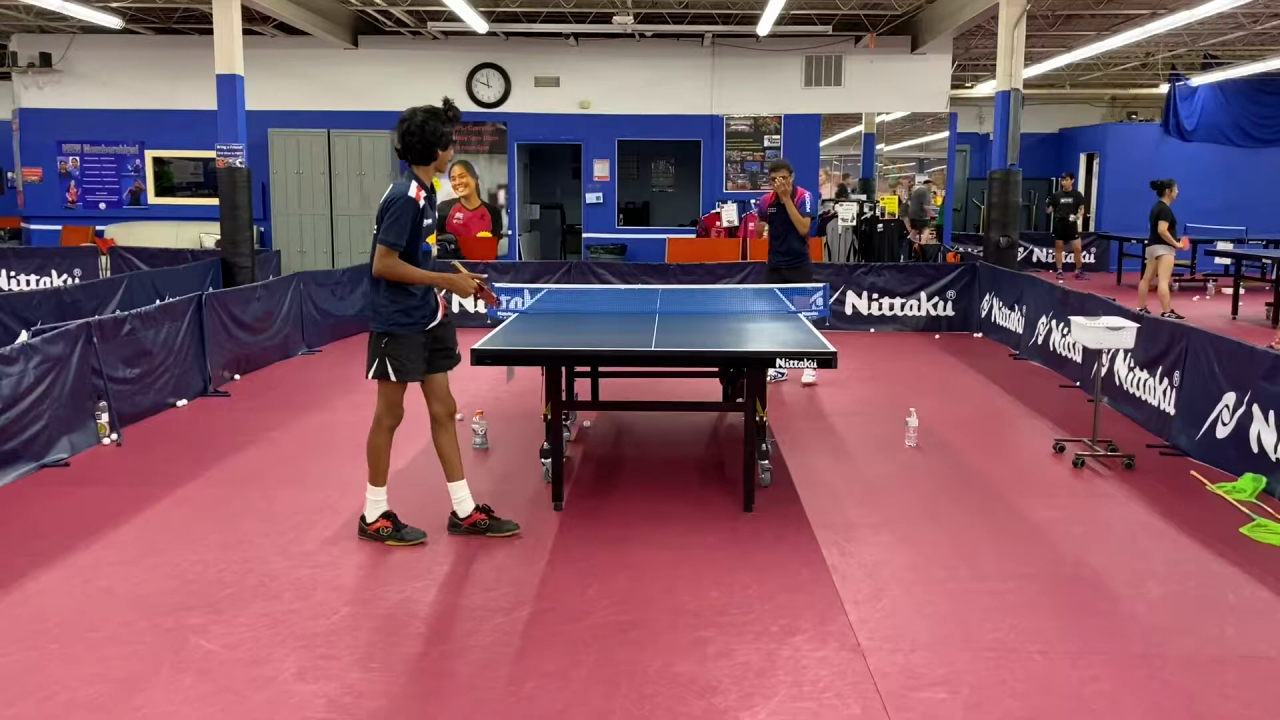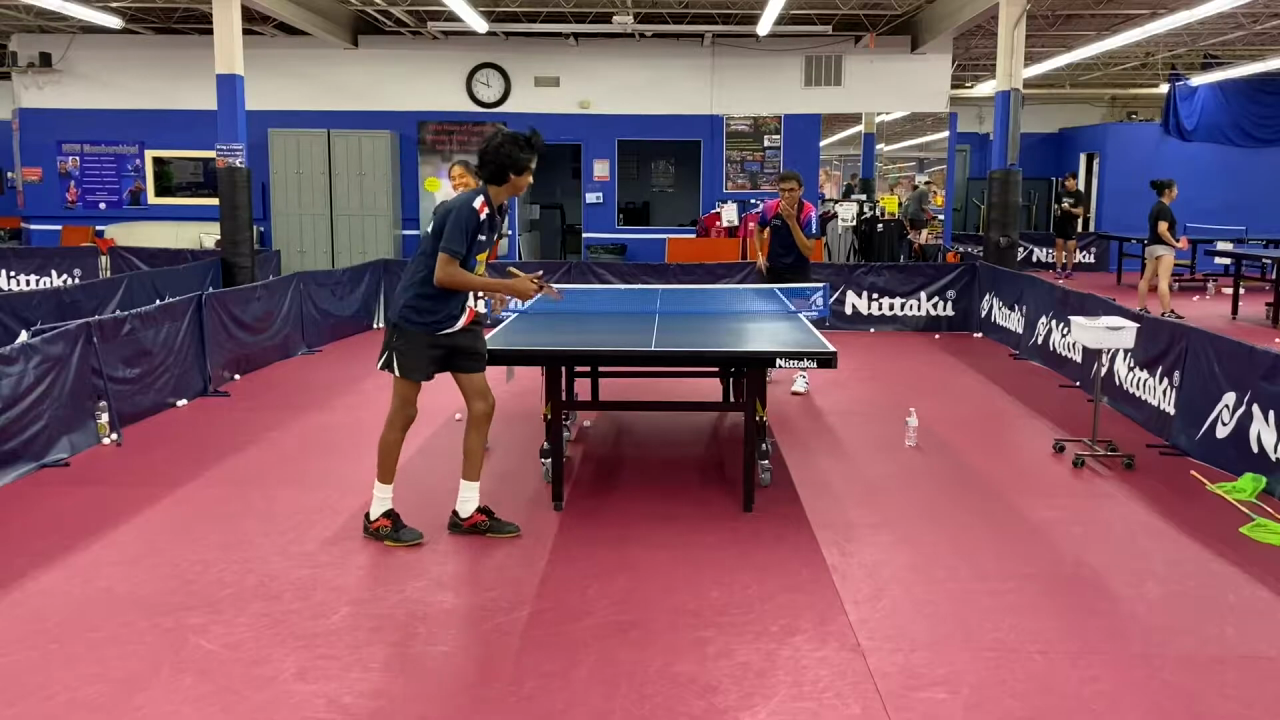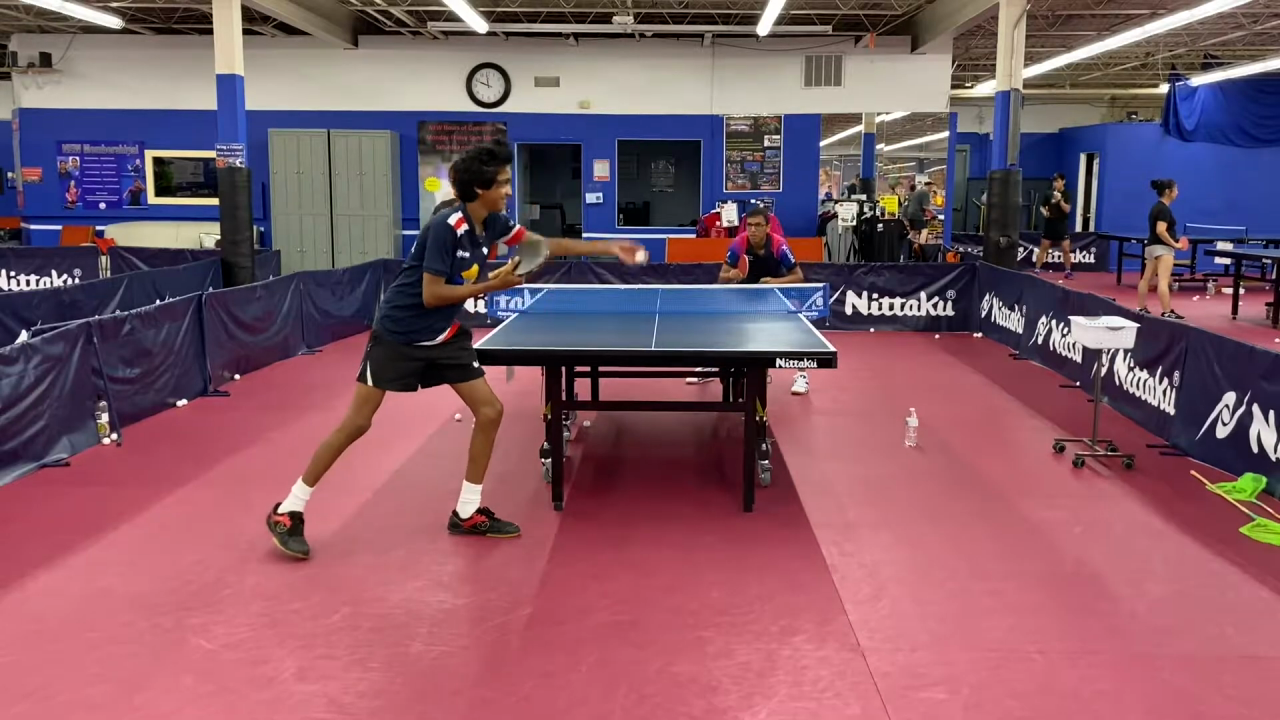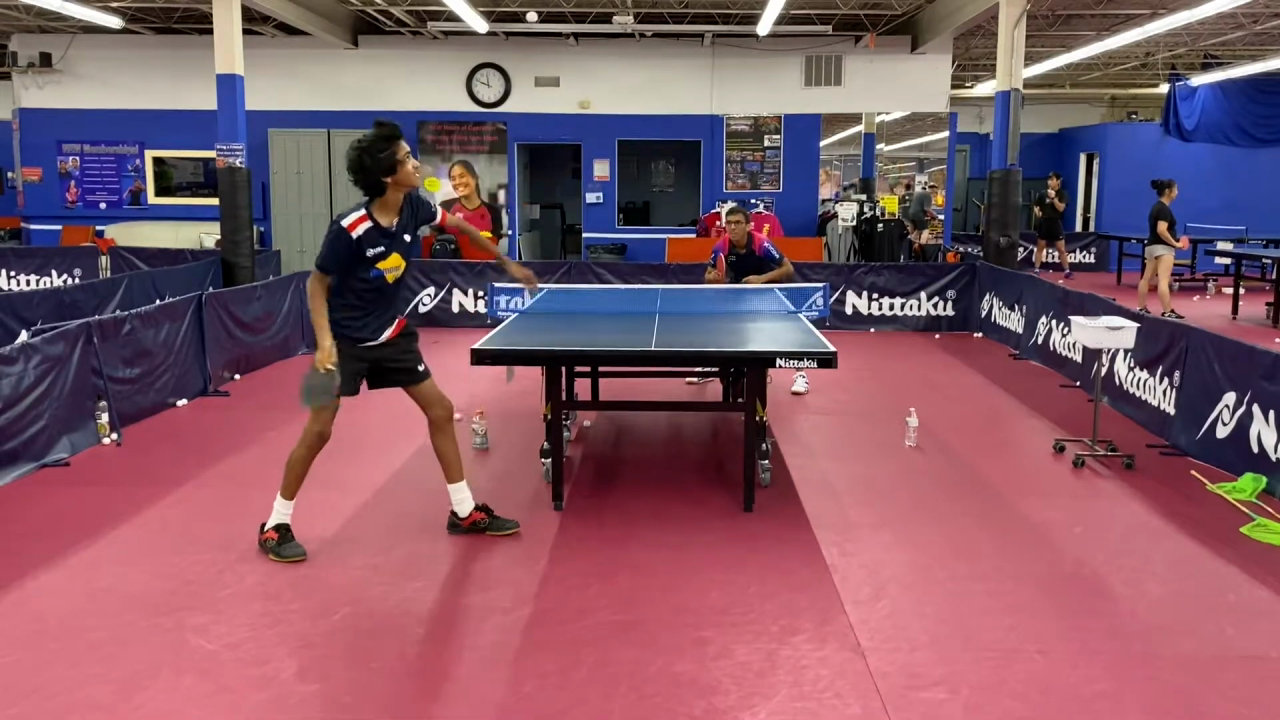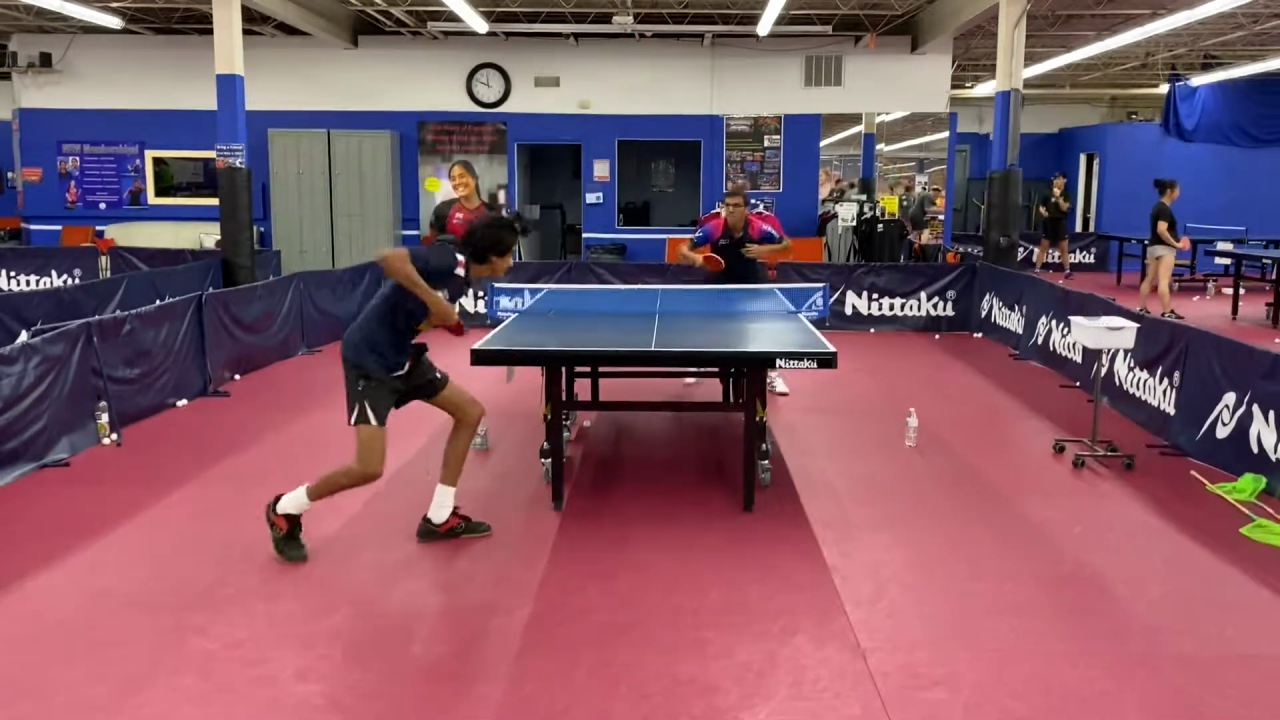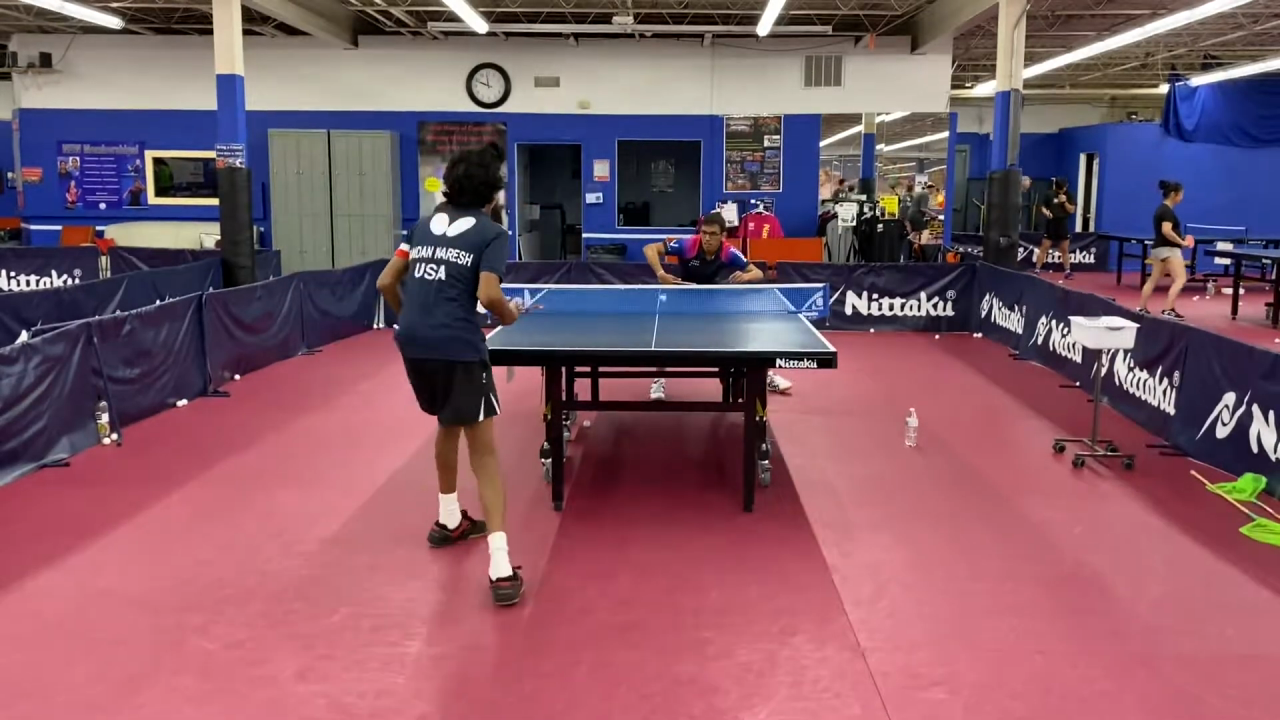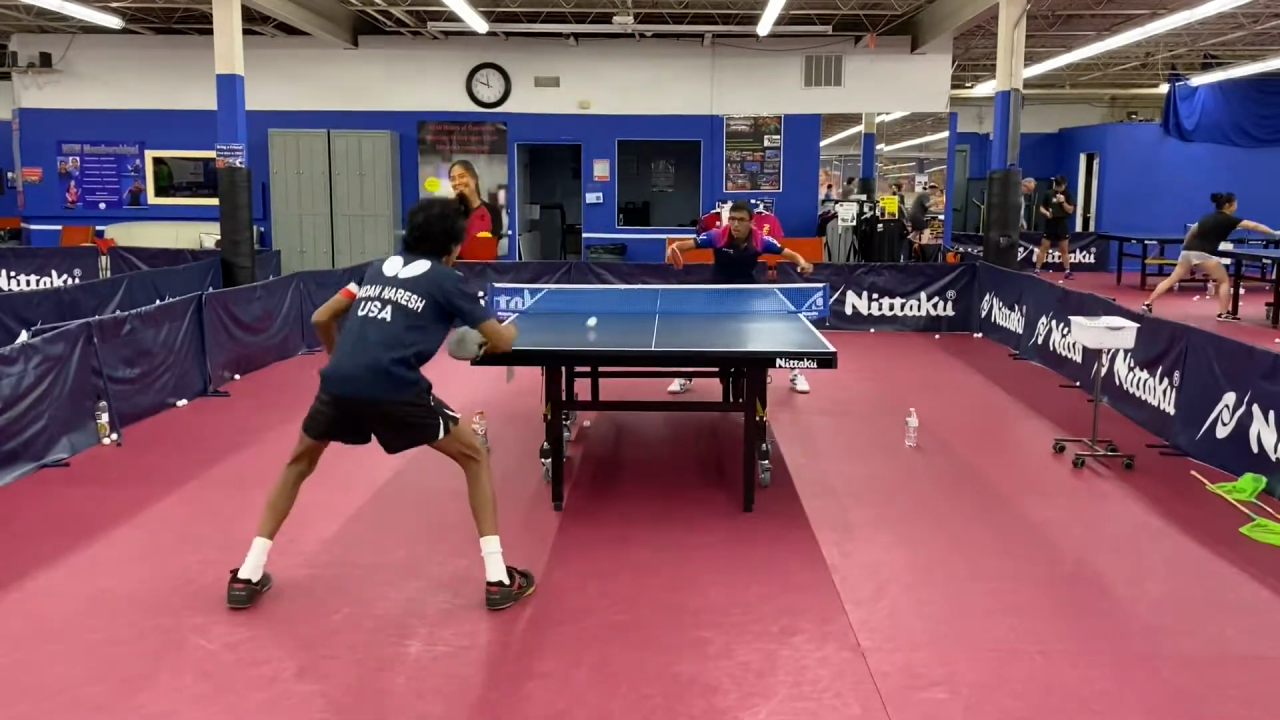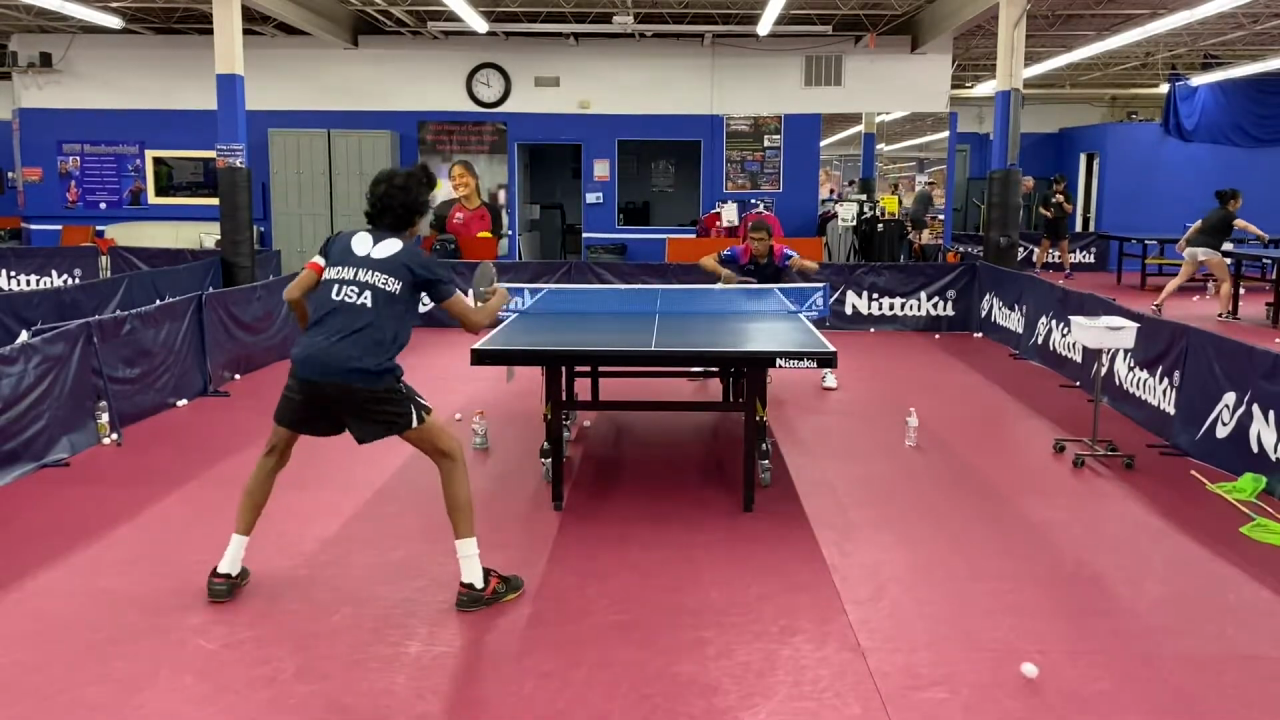
dt=0.5s
person 1, frame 1
left shoulder: (424, 192)
right shoulder: (405, 198)
right elbow: (383, 265)
left wrist: (450, 283)
right wrist: (447, 281)
left hip: (426, 321)
right hip: (398, 325)
left knee: (443, 411)
right knee: (389, 415)
left ankle: (464, 511)
right ankle: (374, 516)
person 1, frame 2
left shoulder: (491, 211)
right shoulder: (467, 209)
right elbow: (443, 275)
left wrist: (514, 284)
right wrist: (505, 287)
left hip: (456, 321)
right hip: (416, 321)
left knee: (482, 406)
right knee: (403, 414)
left ankle: (466, 511)
right ankle: (381, 512)
person 1, frame 3
left shoulder: (493, 222)
right shoulder: (445, 228)
left elbow: (544, 245)
right elbow: (431, 295)
left wrist: (603, 247)
right wrist: (490, 285)
left hip: (444, 336)
right hip: (399, 334)
left knee: (490, 412)
right knee: (356, 423)
left ankle: (467, 511)
right ankle: (289, 511)
person 1, frame 4
left shoulder: (415, 207)
right shoulder: (350, 229)
left elbow: (458, 226)
right elbow: (317, 284)
left wrist: (507, 263)
right wrist: (324, 340)
left hip: (392, 332)
right hip: (345, 337)
left knee: (441, 411)
right knee: (318, 432)
left ankle: (465, 512)
right ankle: (275, 525)
person 1, frame 5
left shoulder: (459, 274)
right shoulder: (447, 262)
right elbow: (388, 257)
right wrist: (434, 303)
left hip: (401, 355)
right hip: (369, 360)
left knee: (471, 412)
right knee: (368, 469)
left ankle: (439, 516)
right ankle: (286, 510)
person 1, frame 6
left shoulder: (422, 226)
right shoulder: (492, 234)
left elbow: (385, 284)
right elbow: (491, 295)
right wrist: (509, 314)
left hip: (412, 344)
right hip: (458, 348)
left knee: (450, 424)
right knee: (485, 453)
left ankle: (449, 519)
right ankle: (500, 569)
person 1, frame 7
left shoulder: (376, 270)
right shoulder: (447, 281)
left elbow: (320, 319)
right elbow: (502, 343)
right wrist: (510, 330)
left hip: (339, 380)
right hip: (394, 388)
left knee: (299, 462)
right knee: (474, 457)
left ankle: (249, 575)
right ankle: (497, 576)
person 1, frame 8
left shoulder: (338, 243)
right shoulder: (417, 260)
left elbow: (293, 296)
right elbow: (474, 322)
right wrist: (497, 300)
left hip: (309, 370)
right hip: (368, 380)
left knee: (273, 455)
right knee: (450, 454)
left ankle: (227, 569)
right ankle: (474, 579)
person 2, frame 1
left shoulder: (804, 197)
right shoulder: (767, 200)
left elbow: (804, 229)
right elbow: (762, 225)
left wrist: (786, 199)
left hip: (799, 265)
right hip: (775, 265)
right ankle: (779, 366)
person 2, frame 2
left shoulder: (809, 213)
right shoulder: (769, 208)
left elbow: (808, 251)
right elbow: (758, 231)
left wrist: (791, 223)
right wrist: (759, 255)
left hip: (797, 272)
right hip: (771, 269)
left ankle: (801, 374)
person 2, frame 3
left shoulder: (779, 245)
right shoulder: (738, 244)
left elbow: (798, 276)
right elbow: (721, 277)
left wrist: (775, 281)
right wrist: (731, 275)
left ankle: (801, 374)
right ankle: (710, 366)
person 2, frame 4
left shoulder: (761, 243)
right shoulder: (721, 246)
left elbow: (789, 269)
right elbow: (707, 276)
left wrist: (761, 279)
right wrist: (713, 277)
right hip: (740, 285)
left ankle: (800, 374)
right ankle: (711, 366)
person 2, frame 5
left shoulder: (758, 228)
right shoulder: (713, 228)
left elbow: (787, 244)
right elbow: (683, 249)
left wrist: (764, 249)
right wrist: (694, 256)
left hip: (750, 283)
right hip: (721, 281)
left ankle: (772, 375)
person 2, frame 6
left shoulder: (729, 253)
right shoulder: (687, 245)
left elbow: (759, 274)
right elbow: (650, 249)
left wrist: (745, 277)
right wrist: (660, 273)
left ankle: (766, 376)
right ankle: (659, 380)
person 2, frame 7
left shoulder: (760, 240)
right shoulder: (717, 236)
left elbow: (790, 255)
right elbow: (683, 245)
left wrist: (803, 263)
right wrist: (672, 249)
left ankle: (794, 373)
right ankle: (685, 376)
person 2, frame 8
left shoulder: (782, 253)
right shoulder: (739, 252)
left elbow: (814, 268)
right elbow: (704, 261)
left wrist: (802, 264)
right wrist: (721, 271)
left ankle: (826, 370)
